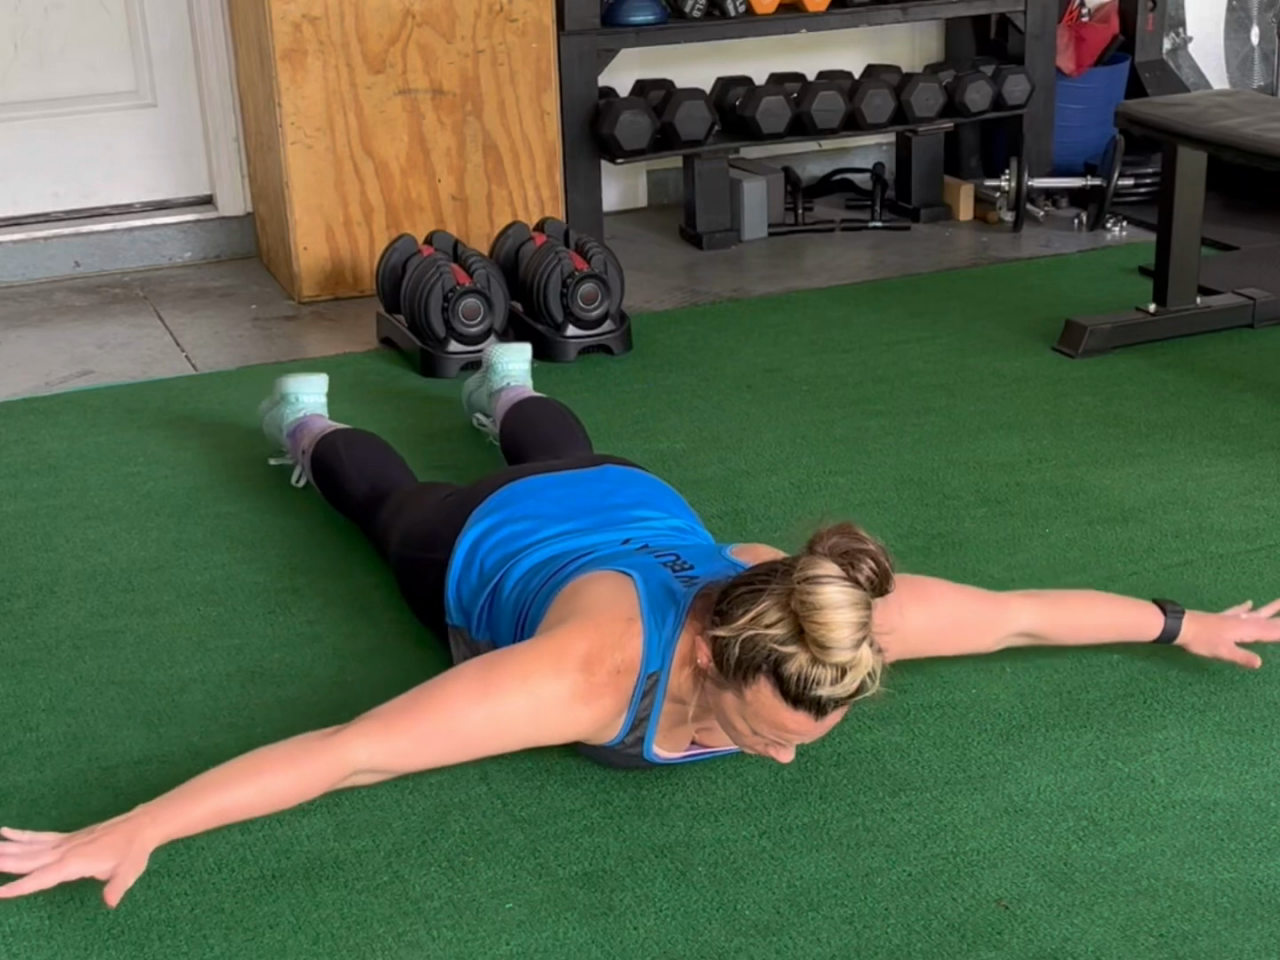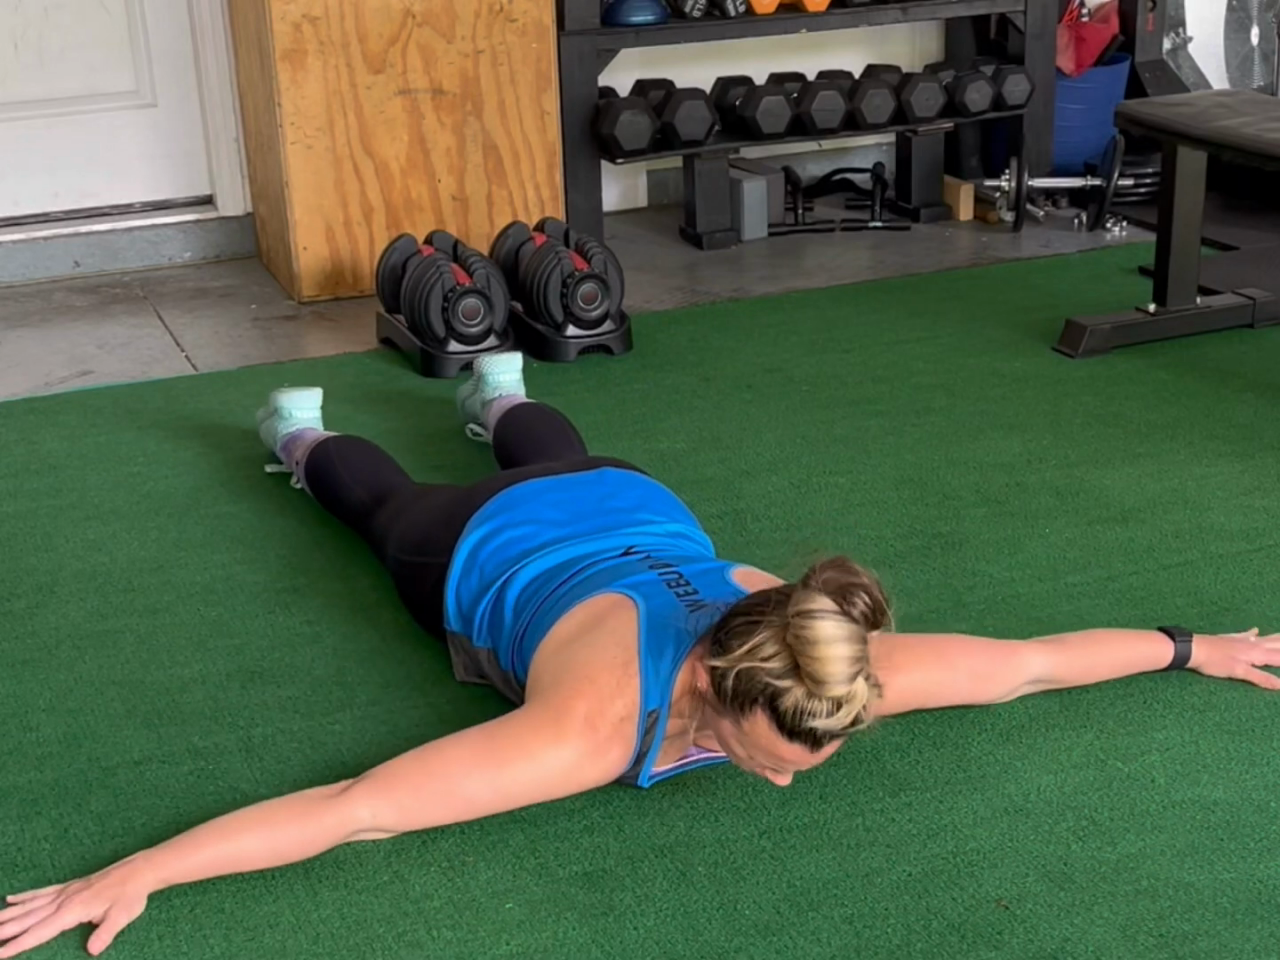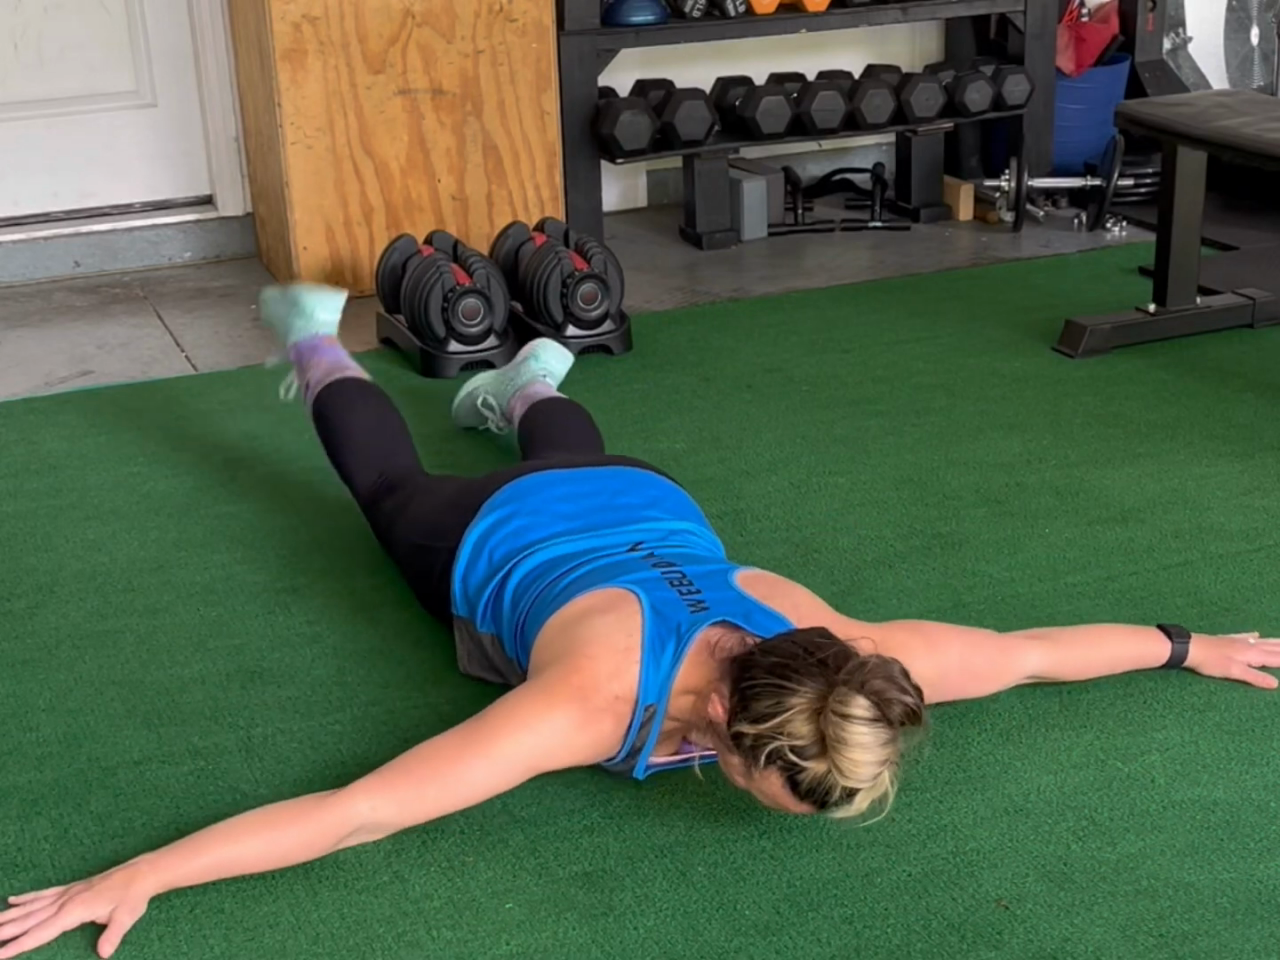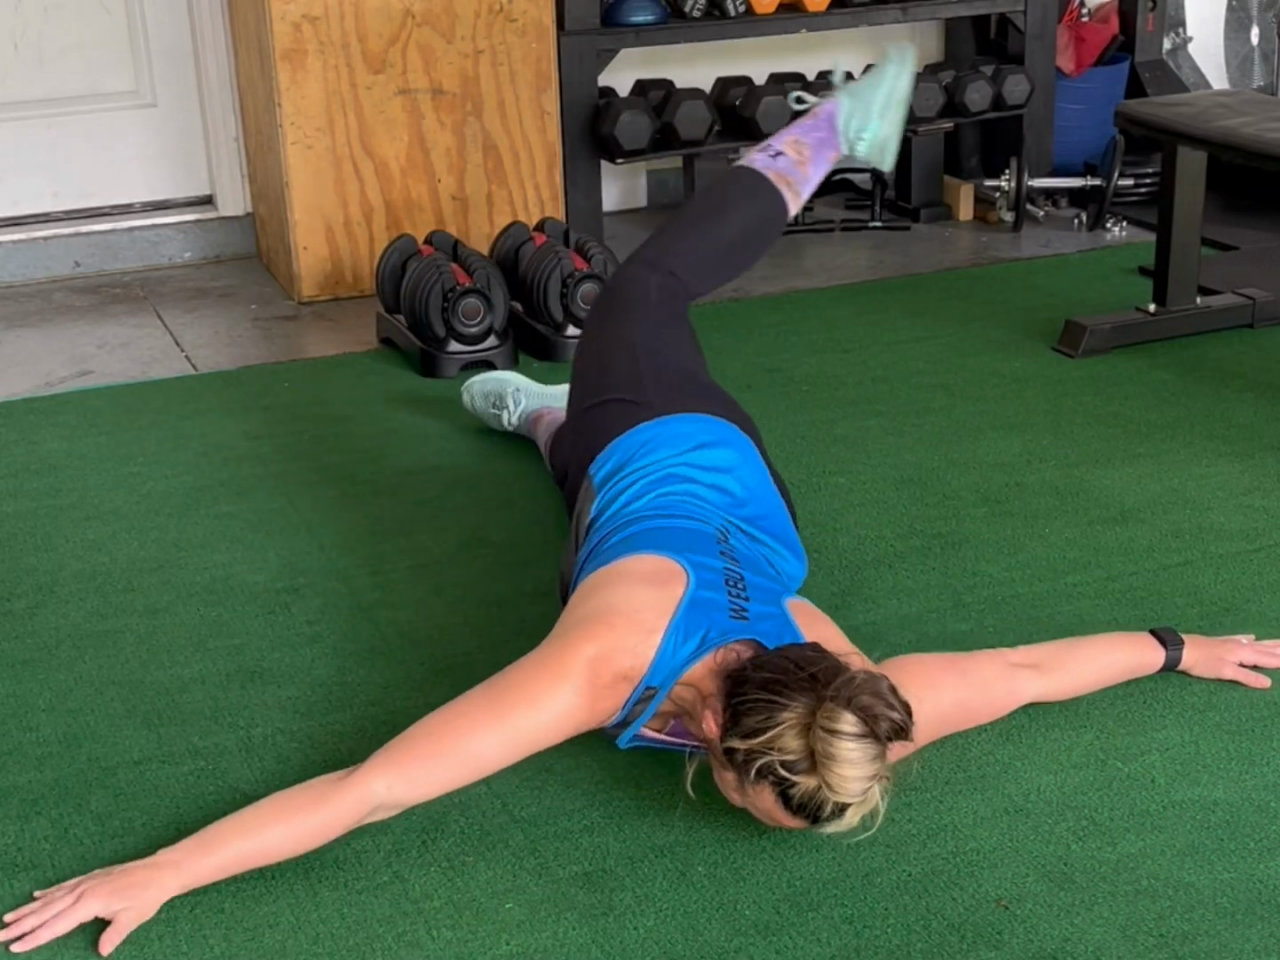
dt=0.7s
person 1, frame 1
left shoulder: (820, 615)
right shoulder: (597, 675)
left elbow: (1016, 612)
right elbow: (349, 754)
right wrist: (126, 833)
left hip: (635, 511)
right hip: (483, 556)
left knee: (559, 456)
right knee: (392, 497)
left ankle: (504, 385)
right ankle: (306, 425)
person 1, frame 2
left shoulder: (830, 668)
right shoulder: (598, 728)
left elbow: (1032, 659)
right elbow: (347, 810)
left hip: (637, 517)
right hip: (486, 556)
left knee: (554, 458)
right knee: (388, 504)
left ankle: (496, 392)
right ankle: (301, 431)
person 1, frame 3
left shoulder: (837, 659)
right shoulder: (599, 705)
left elbow: (1026, 652)
right elbow: (350, 811)
left hip: (649, 513)
right hip: (496, 548)
left knee: (571, 448)
right knee: (398, 487)
left ankle: (524, 383)
right ankle: (317, 343)
person 1, frame 4
left shoulder: (845, 723)
right shoulder: (608, 668)
left elbow: (1030, 670)
right elbow: (361, 789)
left wrist: (1178, 647)
left hip: (722, 475)
right hip: (662, 450)
right knee: (653, 285)
